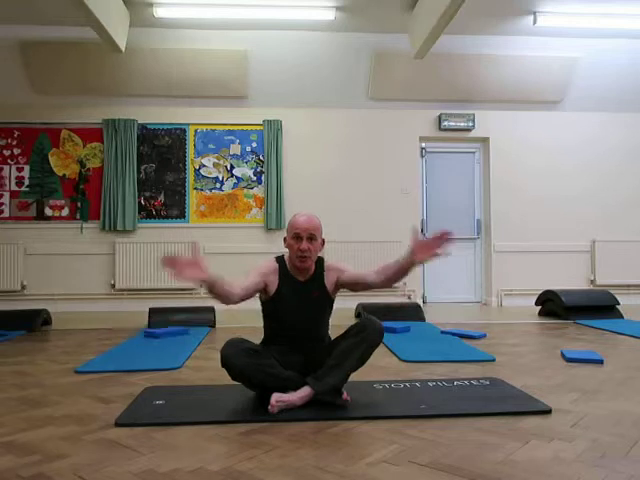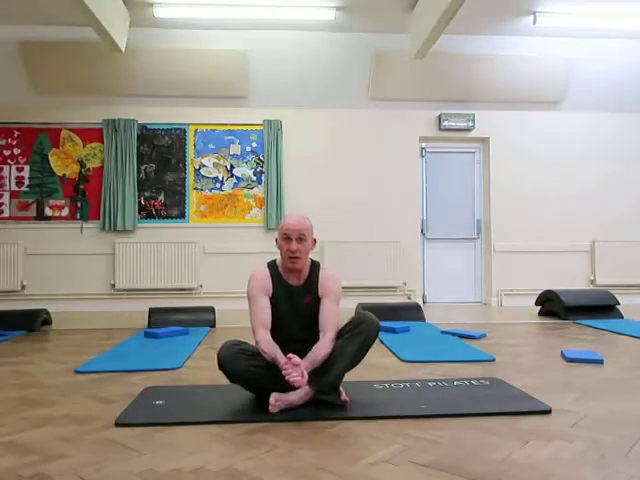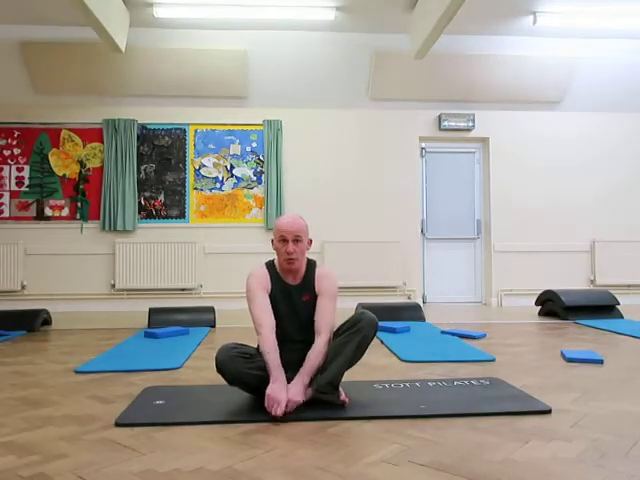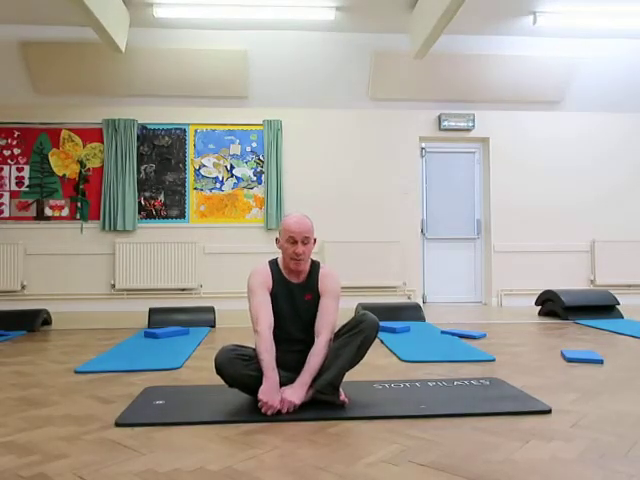
dt=1s
person 1, frame 1
left shoulder: (331, 273)
right shoulder: (269, 272)
left elbow: (375, 280)
right elbow: (233, 296)
left wrist: (409, 261)
right wrist: (207, 279)
left hip: (320, 359)
right hip: (276, 360)
left knee: (372, 328)
right knee: (232, 351)
left ankle: (303, 393)
right ankle: (323, 390)
person 1, frame 2
left shoulder: (327, 279)
right shoulder: (261, 278)
left elbow: (328, 335)
right elbow: (261, 333)
left wrist: (305, 366)
right wrist: (283, 364)
left hip: (315, 361)
right hip: (277, 361)
left knee: (368, 322)
right knee: (228, 354)
left ankle: (305, 392)
right ankle: (322, 390)
person 1, frame 3
left shoulder: (324, 278)
right shoulder: (259, 278)
left elbow: (323, 336)
right elbow: (265, 332)
left wrist: (300, 382)
right wrist: (278, 381)
left hip: (314, 359)
right hip: (276, 360)
left knee: (366, 321)
right knee: (226, 357)
left ankle: (309, 390)
right ankle: (321, 389)
person 1, frame 4
left shoulder: (327, 278)
right shoulder: (261, 276)
left elbow: (323, 336)
right elbow: (263, 330)
left wrist: (301, 385)
right wrist: (270, 381)
left hip: (314, 360)
right hip: (277, 360)
left knee: (368, 322)
right knee: (225, 358)
left ankle: (309, 391)
right ankle: (320, 390)
